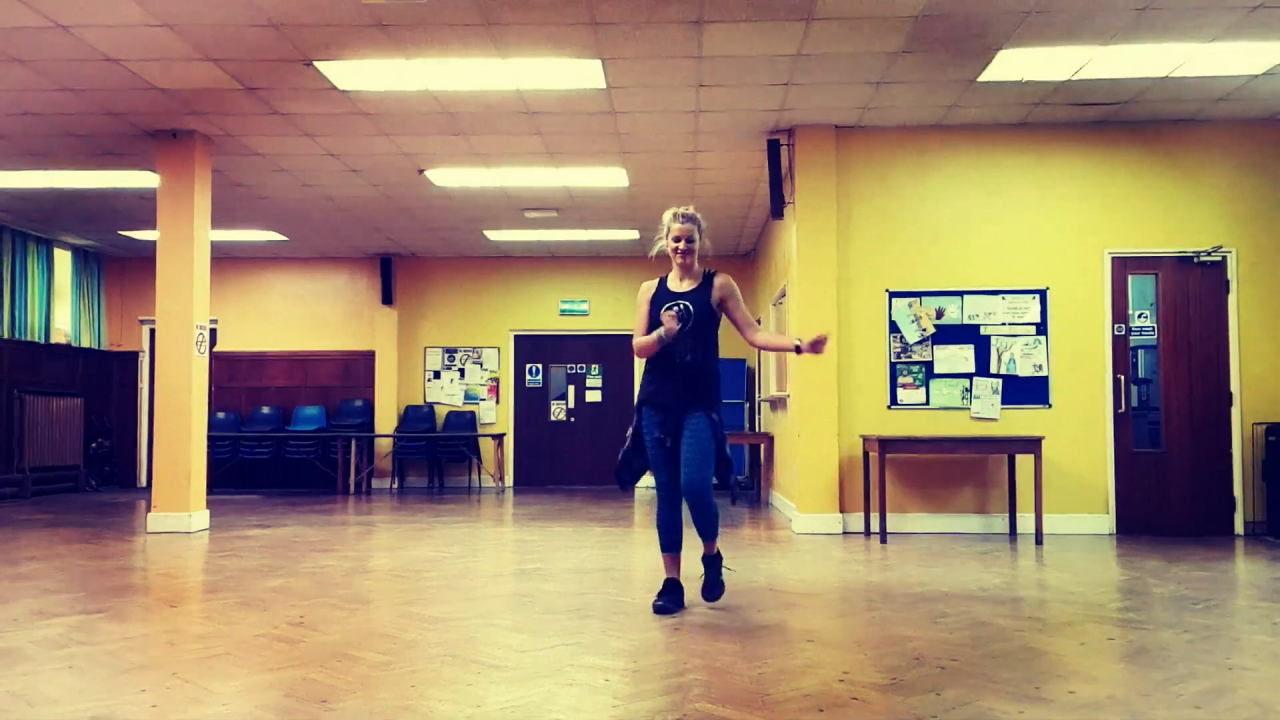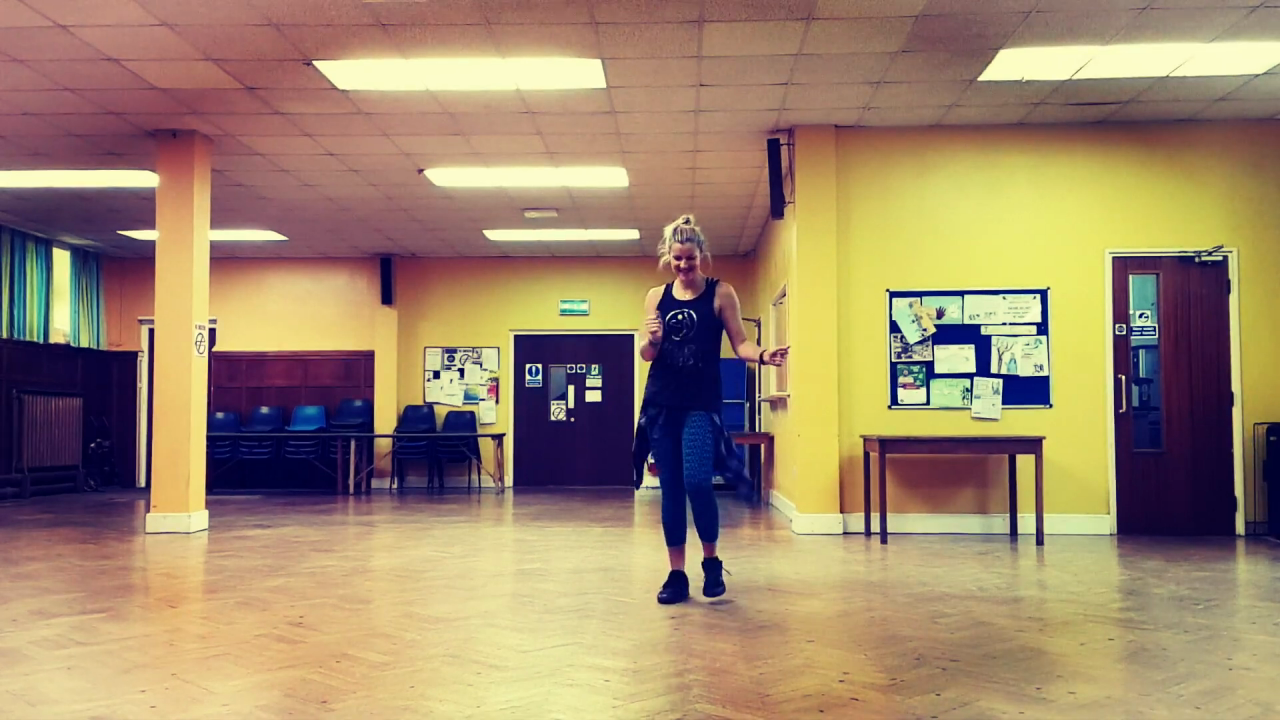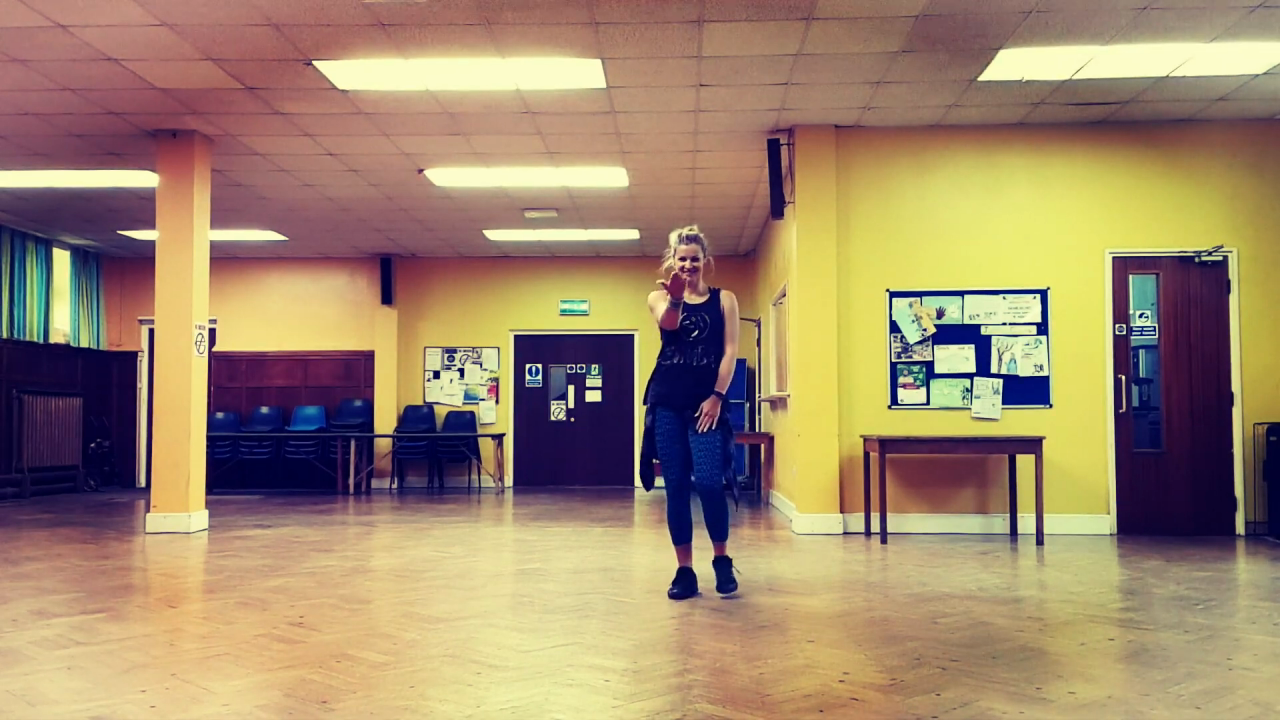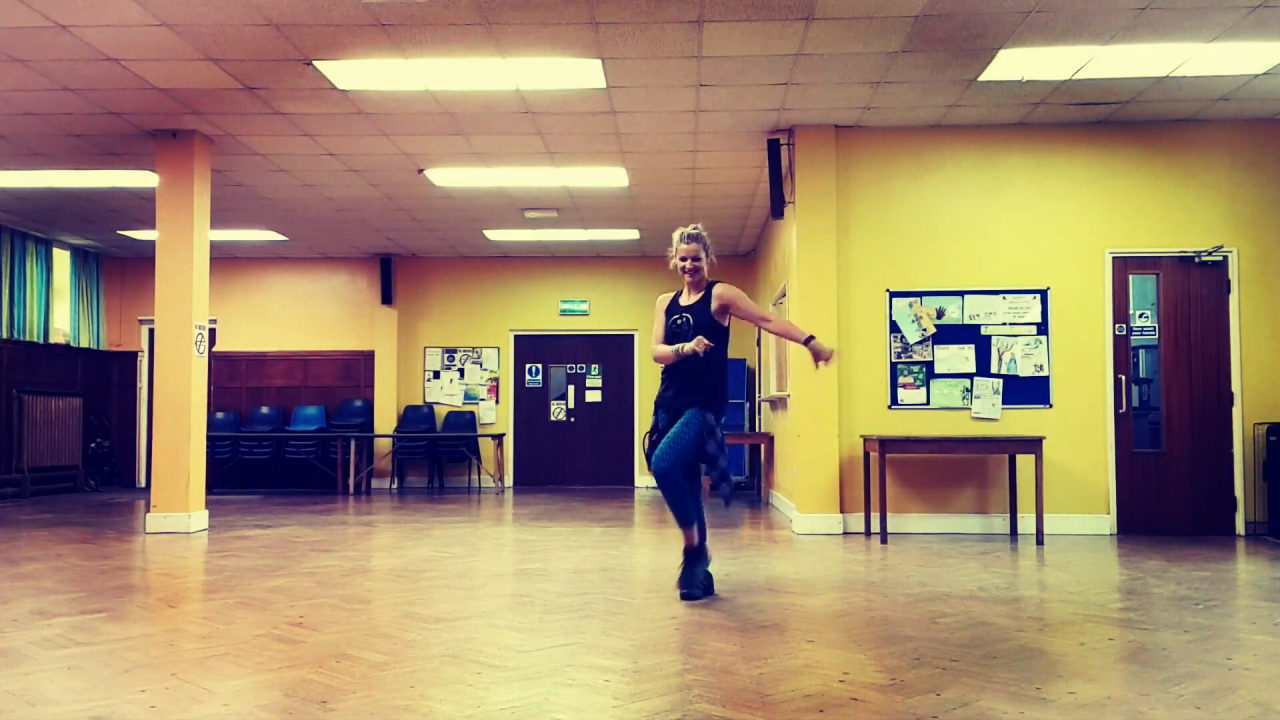
dt=1s
person 1, frame 1
left shoulder: (719, 285)
right shoulder: (650, 290)
left elbow: (753, 334)
right elbow: (638, 345)
left wrist: (798, 345)
right wrist: (662, 333)
left hip: (700, 402)
right hip: (656, 402)
left knee: (695, 485)
right knee: (667, 493)
left ankle: (712, 554)
right ankle: (671, 583)
person 1, frame 2
left shoulder: (720, 293)
right shoulder: (656, 296)
left elbow: (741, 344)
right elbow: (647, 354)
left wrist: (763, 356)
right wrist: (651, 340)
left hip: (701, 402)
right hip: (660, 402)
left knee: (698, 483)
right knee: (671, 488)
left ankle: (712, 562)
right ankle: (677, 574)
person 1, frame 3
left shoulder: (724, 299)
right shoulder: (659, 297)
left elbow: (730, 351)
right elbow: (668, 322)
left wrist: (717, 397)
right wrist: (676, 299)
left hip: (707, 400)
right hip: (667, 401)
left knee: (710, 484)
right knee: (676, 487)
left ankle: (722, 560)
right ankle: (684, 570)
person 1, frame 4
left shoulder: (720, 295)
right shoulder: (666, 302)
left elbow: (767, 320)
right elbow: (657, 351)
left wrist: (809, 340)
right wrist: (684, 348)
left hip: (703, 403)
right hip: (669, 403)
left knee: (666, 466)
right knee: (684, 483)
left ankle: (694, 546)
right ankle: (699, 572)
